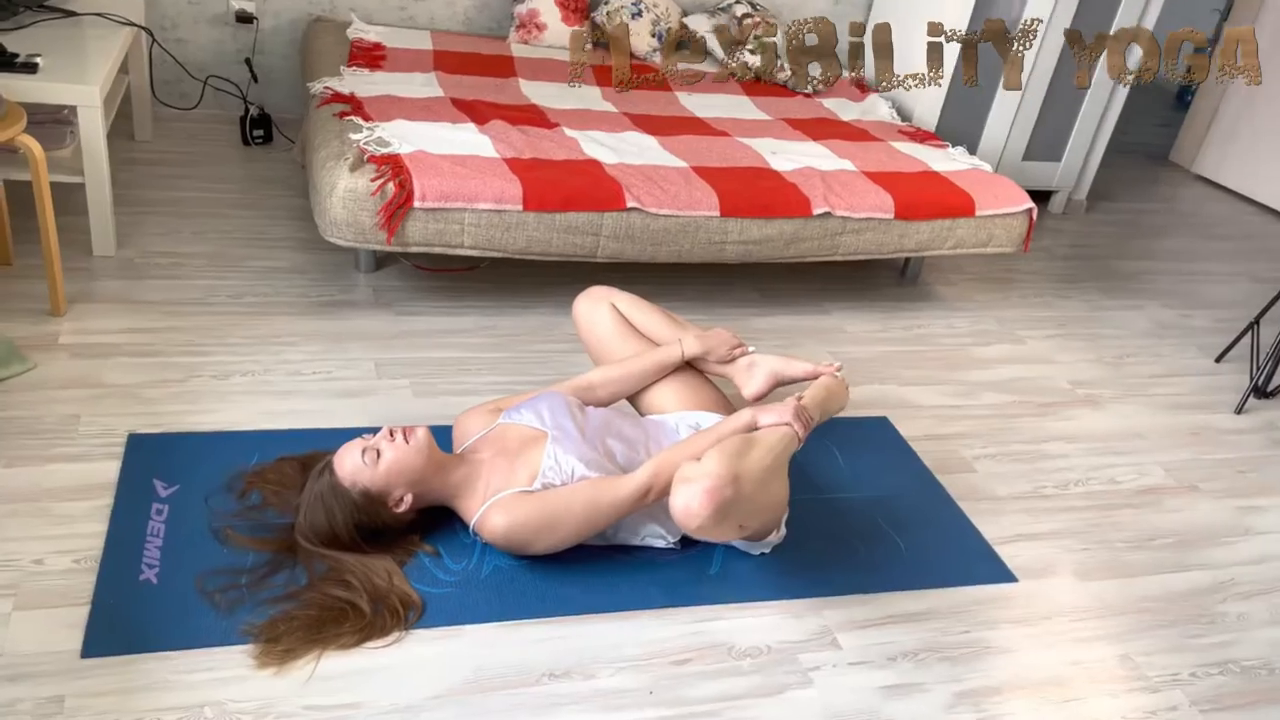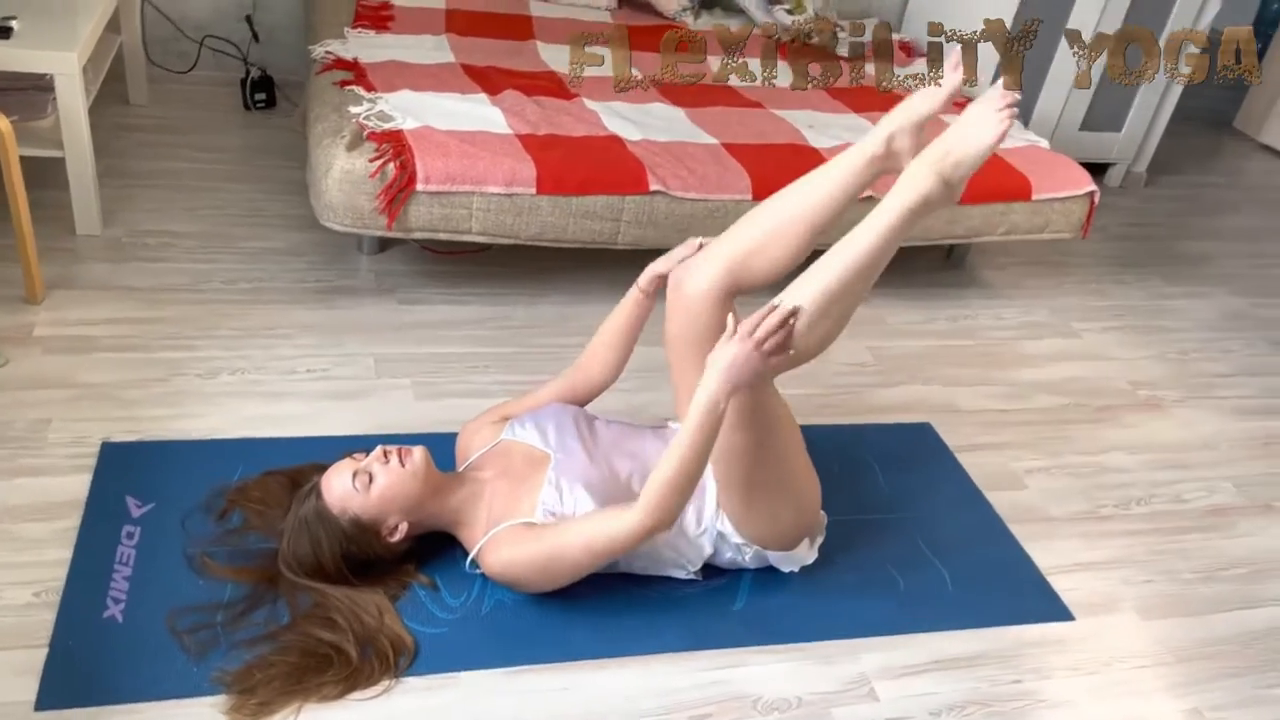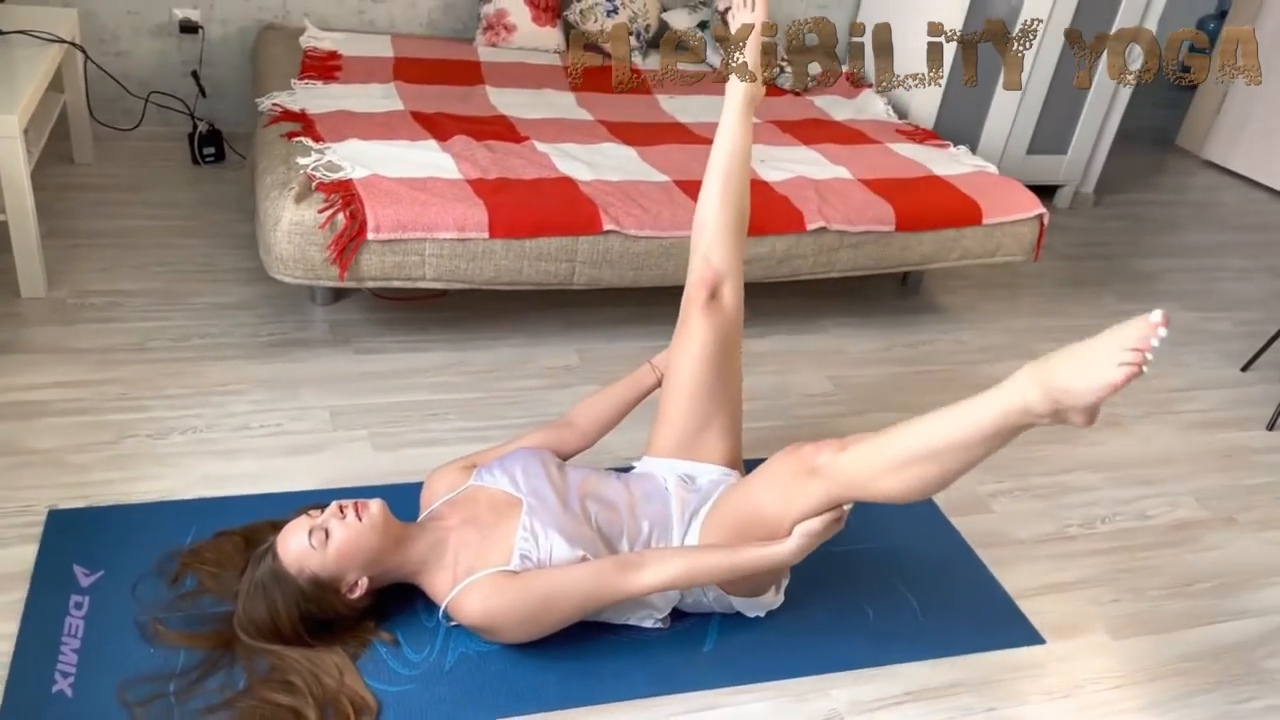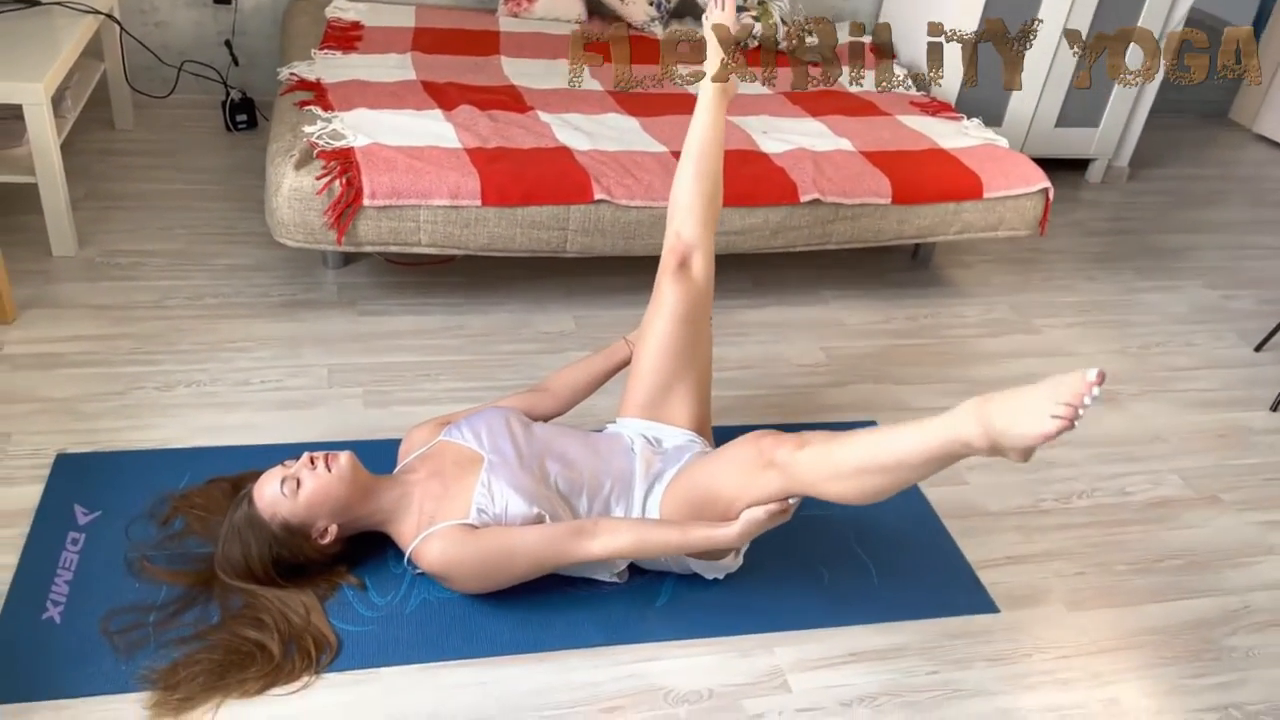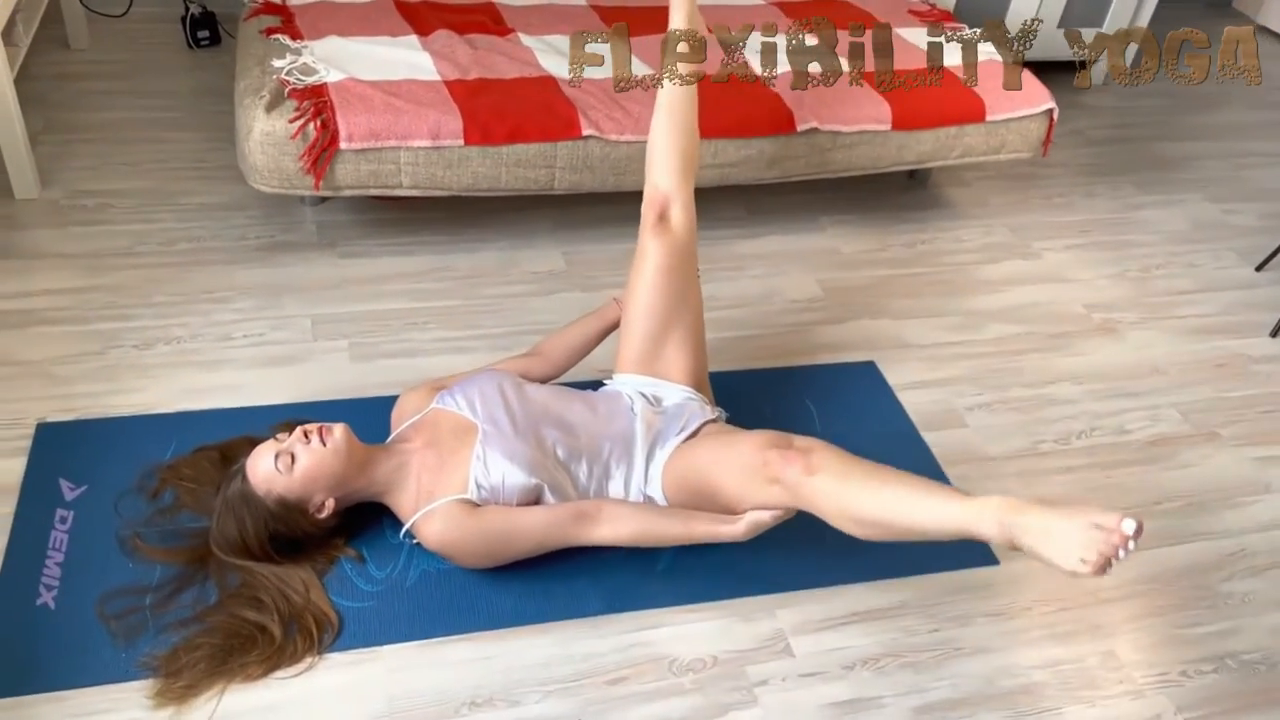
dt=1s
person 1, frame 1
left shoulder: (473, 426)
right shoulder: (502, 518)
left elbow: (584, 392)
right elbow: (643, 485)
left wrist: (686, 345)
right wrist: (742, 423)
left hip: (696, 432)
left knee: (596, 302)
right knee: (704, 495)
left ankle: (746, 371)
right ankle: (810, 403)
person 1, frame 2
left shoulder: (479, 439)
right shoulder: (507, 552)
left elbow: (588, 375)
right elbow: (652, 514)
left wrist: (648, 283)
right wrist: (719, 383)
left hip: (706, 447)
right hip: (760, 528)
left knee: (703, 275)
right knee: (741, 357)
left ankle: (891, 143)
right ankle: (923, 186)
person 1, frame 3
left shoulder: (445, 486)
right shoulder: (479, 600)
left elbow: (561, 431)
right elbow: (635, 579)
left wrist: (662, 367)
right wrist: (779, 552)
left hip: (675, 484)
right hip: (713, 555)
left knee: (710, 288)
right knee: (822, 465)
right ankle: (1041, 390)
person 1, frame 4
left shoulder: (420, 444)
right shoulder: (441, 550)
left elbow: (535, 402)
right elbow: (583, 541)
left wrist: (628, 345)
right wrist: (726, 530)
left hip: (645, 443)
right hip: (668, 508)
left knee: (684, 257)
right knee: (777, 455)
right ankle: (981, 421)
person 1, frame 5
left shoulder: (415, 407)
right shoulder: (441, 524)
left elbow: (527, 369)
right elbow: (587, 522)
left wrist: (625, 302)
right wrist: (732, 527)
left hip: (643, 400)
right hip: (663, 467)
left knee: (666, 208)
right knee: (786, 459)
right ankle: (1010, 515)
